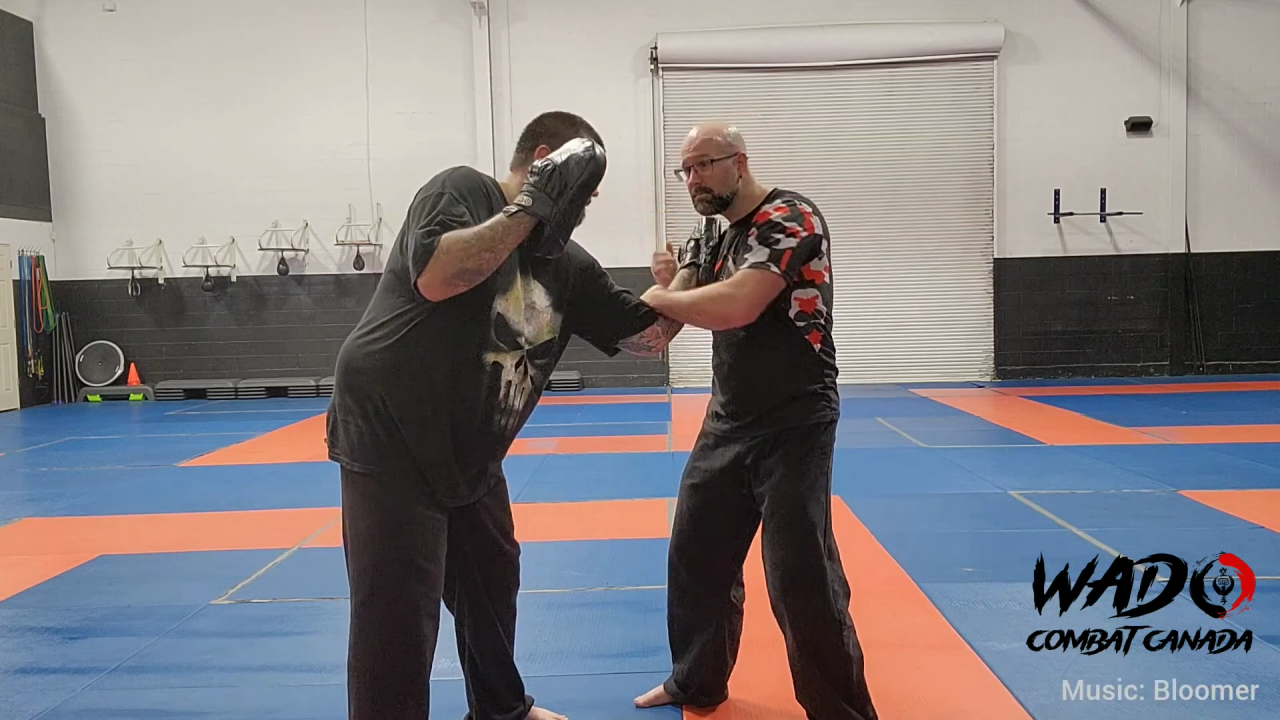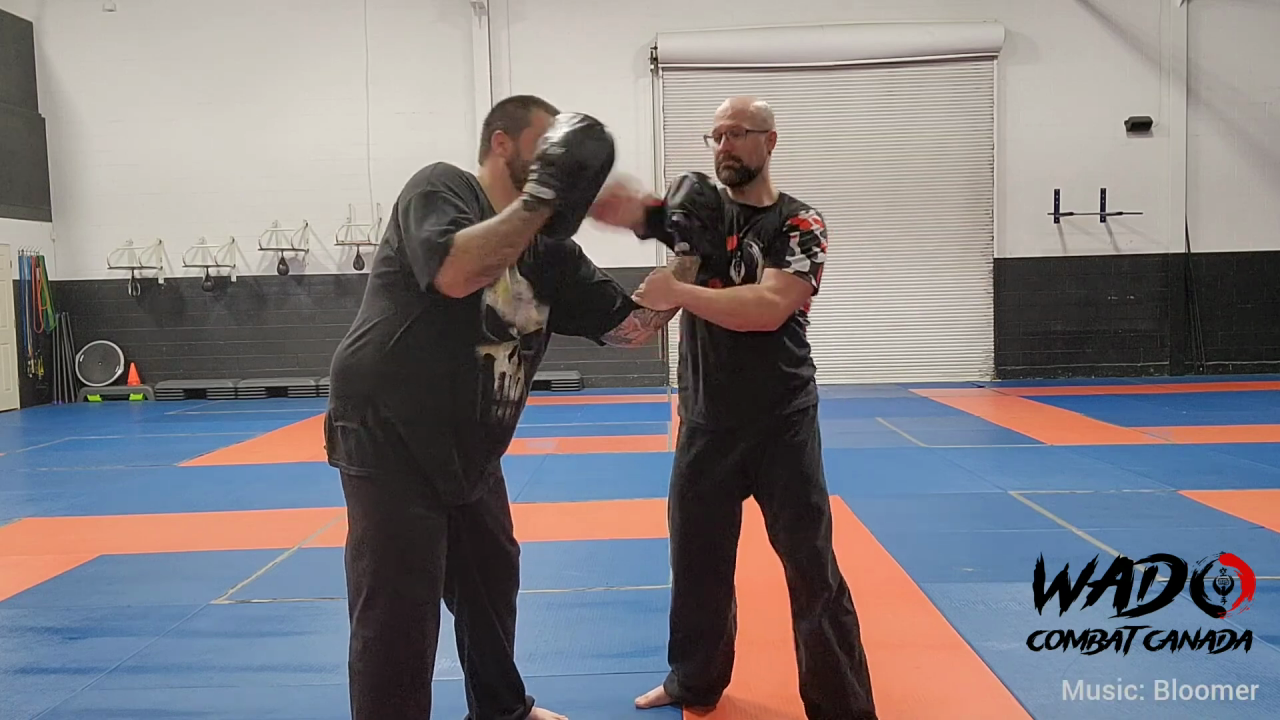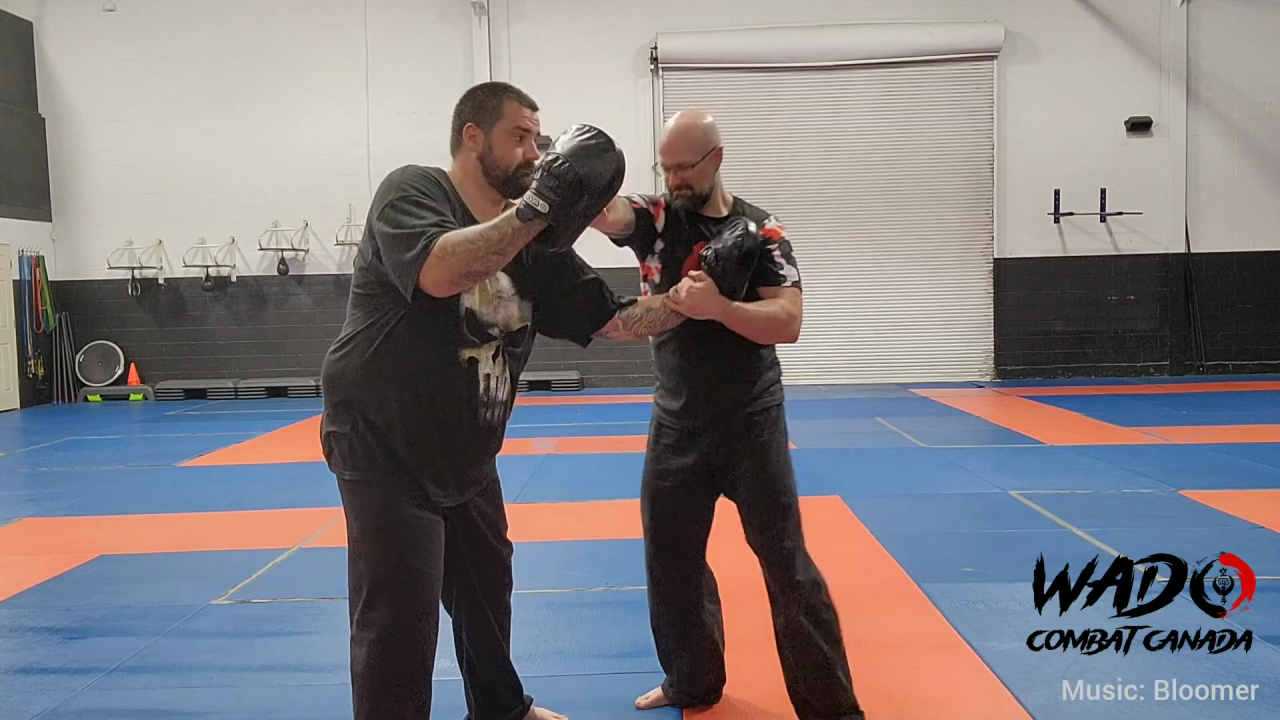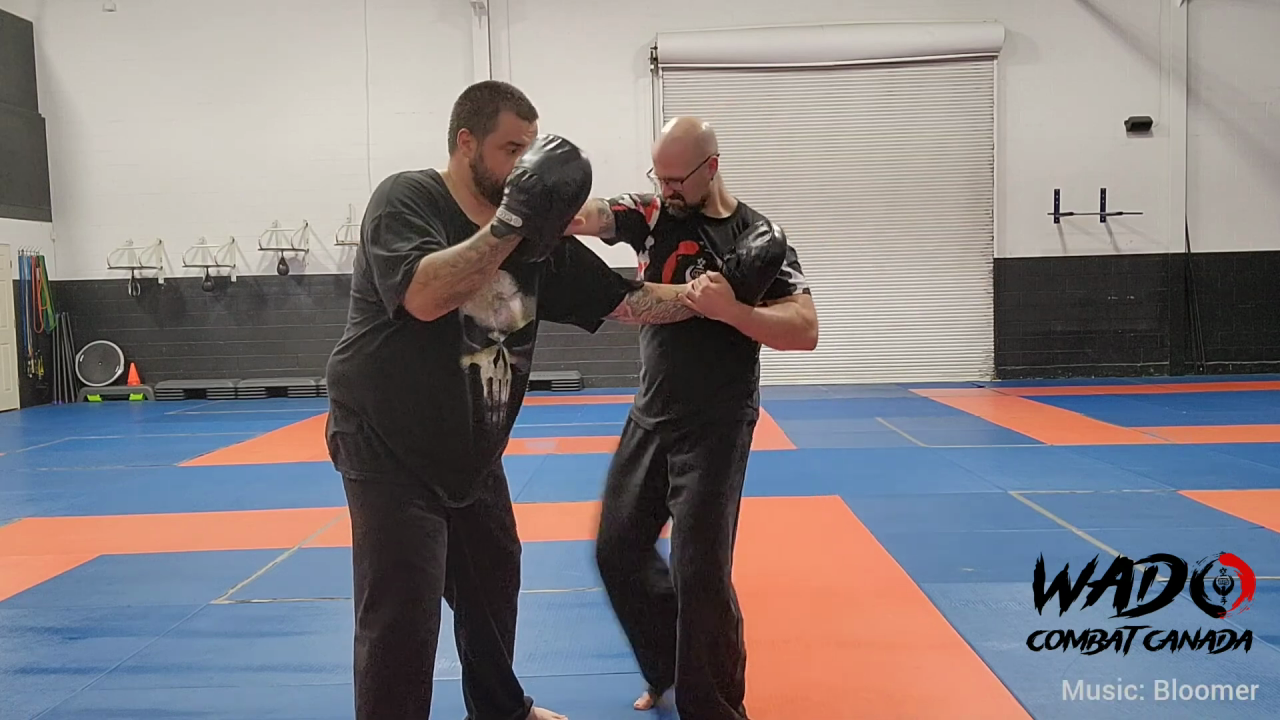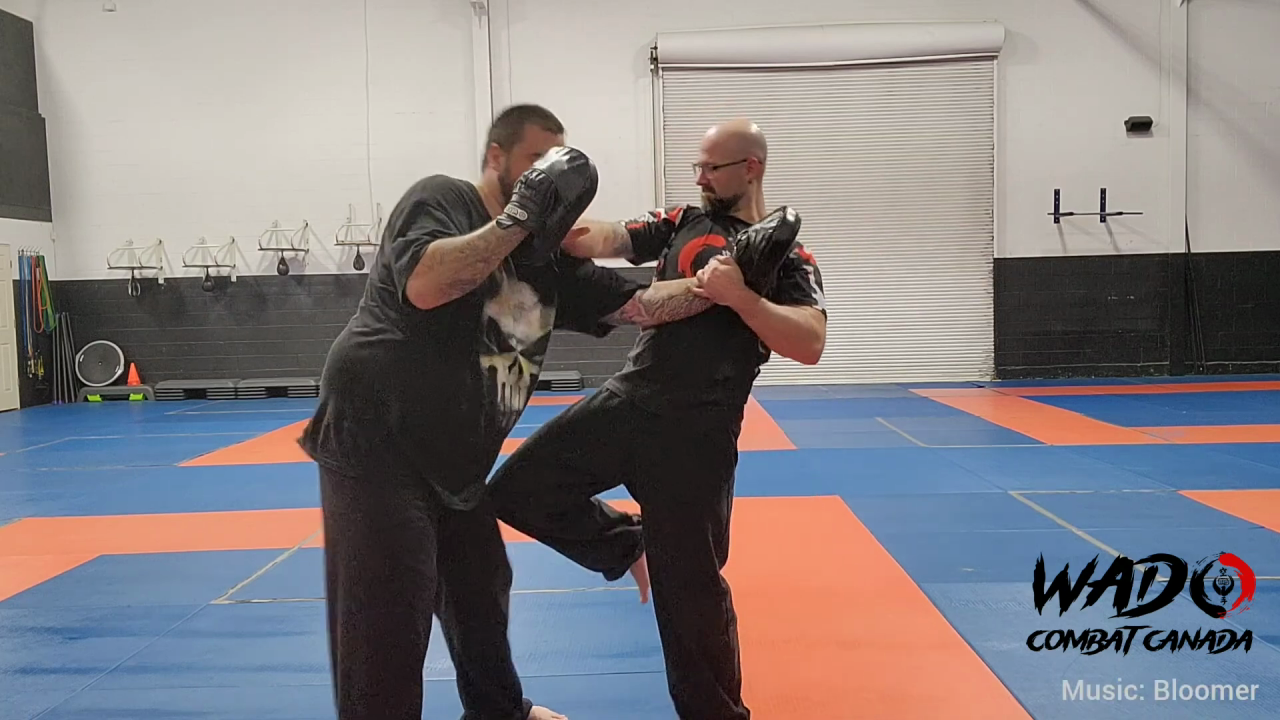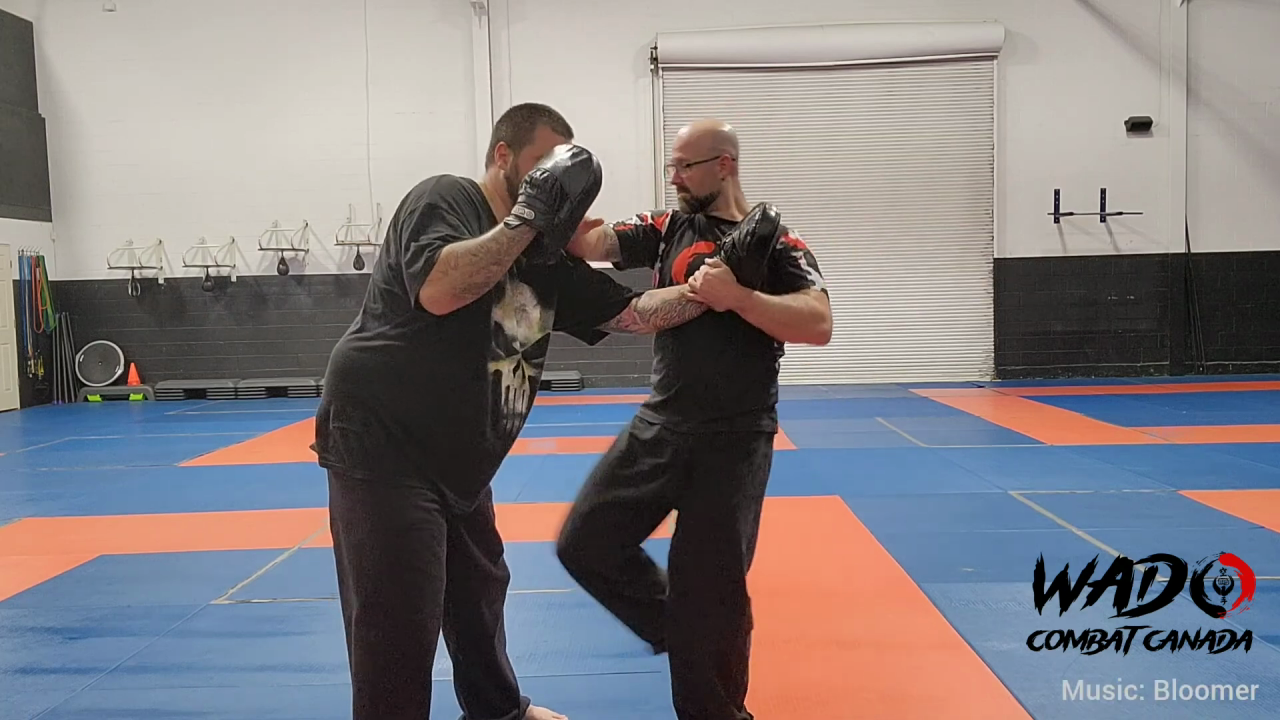
dt=0.4s
person 1, frame 1
left shoulder: (569, 265)
right shoulder: (462, 189)
left elbow: (646, 331)
right elbow: (436, 277)
right wrist: (530, 209)
left hip: (470, 452)
right hip: (391, 437)
left knee: (492, 585)
right knee: (397, 616)
person 1, frame 2
left shoulder: (551, 250)
right shoulder: (441, 187)
left elbow: (630, 323)
right elbow: (455, 274)
left wrist: (688, 267)
right wrist: (541, 195)
left hip: (468, 451)
right hip: (389, 442)
left knee: (491, 586)
right knee: (398, 617)
person 1, frame 3
left shoulder: (535, 242)
right shoulder: (412, 191)
left elbow: (614, 320)
right elbow: (440, 272)
right wrist: (537, 207)
left hip: (466, 454)
right hip: (385, 449)
left knee: (487, 590)
right knee: (399, 620)
person 1, frame 4
left shoulder: (533, 237)
right shoulder: (406, 200)
left elbow: (627, 302)
right elbow: (424, 296)
right wrist: (510, 223)
left hip: (472, 454)
right hip: (391, 452)
left knee: (492, 590)
right knee: (401, 619)
person 1, frame 5
left shoulder: (547, 254)
right shoulder: (440, 198)
left elbow: (637, 303)
right elbow: (425, 285)
right wrist: (517, 220)
left hip: (456, 460)
right hip: (376, 446)
left knee: (482, 594)
right knee: (387, 622)
person 1, frame 6
left shoulder: (546, 255)
right shoulder: (443, 199)
left elbow: (631, 311)
right elbow: (439, 291)
right wrist: (527, 219)
left hip: (457, 461)
right hip: (382, 446)
left knee: (478, 593)
right knee: (399, 623)
person 2, frame 1
left shoulder: (790, 216)
right shoulder: (717, 241)
left elbow: (737, 306)
left wrist: (660, 298)
right wrist: (676, 286)
left hip: (794, 428)
right hip: (727, 423)
left knee: (801, 579)
right knee: (696, 557)
person 2, frame 2
left shoulder: (801, 224)
right shoulder: (696, 208)
left elbow: (769, 309)
right elbow: (611, 206)
left wrist: (677, 291)
left hip: (782, 422)
right hip: (707, 422)
left knee: (811, 566)
right knee: (696, 560)
person 2, frame 3
left shoulder: (761, 230)
right shoulder: (654, 217)
left elbow: (786, 322)
right elbow: (603, 212)
left wrist: (718, 306)
left hip: (750, 418)
right hip: (677, 422)
left knee: (785, 562)
right knee: (672, 560)
person 2, frame 4
left shoulder: (758, 237)
right shoulder: (651, 214)
left elbow: (805, 331)
right elbow: (583, 216)
left wrist: (732, 310)
left hip: (716, 427)
right hip: (649, 418)
left knee: (700, 574)
right knee: (618, 552)
person 2, frame 5
left shoulder: (789, 256)
right shoulder: (680, 222)
left elbow: (811, 345)
right elbow: (602, 240)
left wrist: (739, 297)
left hip: (697, 428)
right hip: (624, 401)
left knee: (690, 580)
right knee: (516, 489)
right ankle: (625, 540)
person 2, frame 6
left shoulder: (779, 245)
right shoulder: (666, 228)
left elbow: (818, 325)
right elbow: (591, 242)
left wrist: (735, 296)
left hip: (735, 437)
right hip: (659, 423)
left knee: (710, 586)
right knee: (584, 546)
right ankle: (669, 618)
